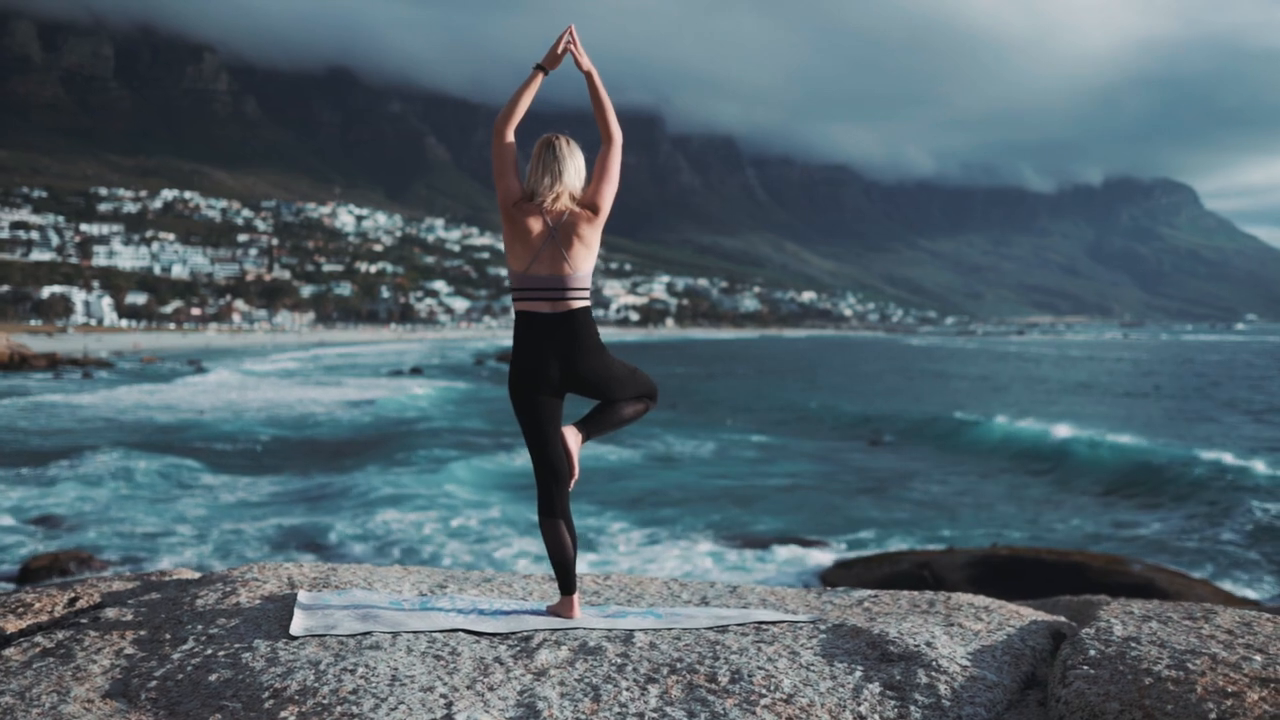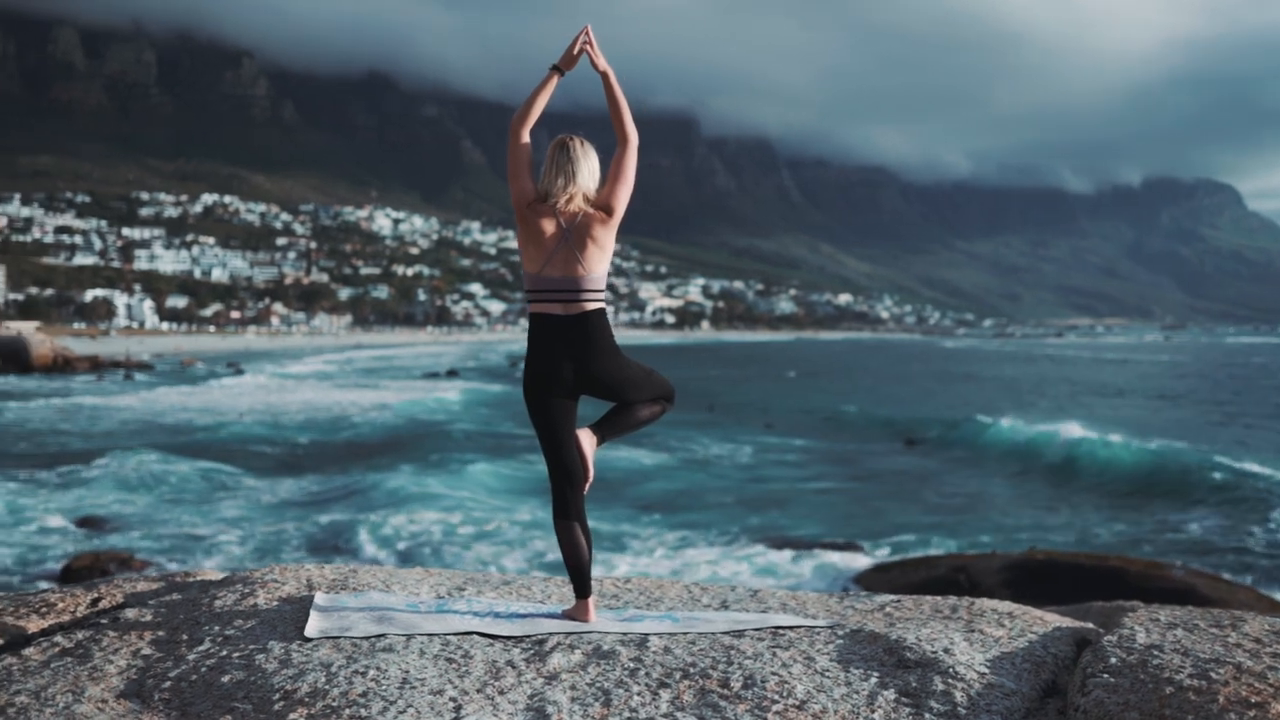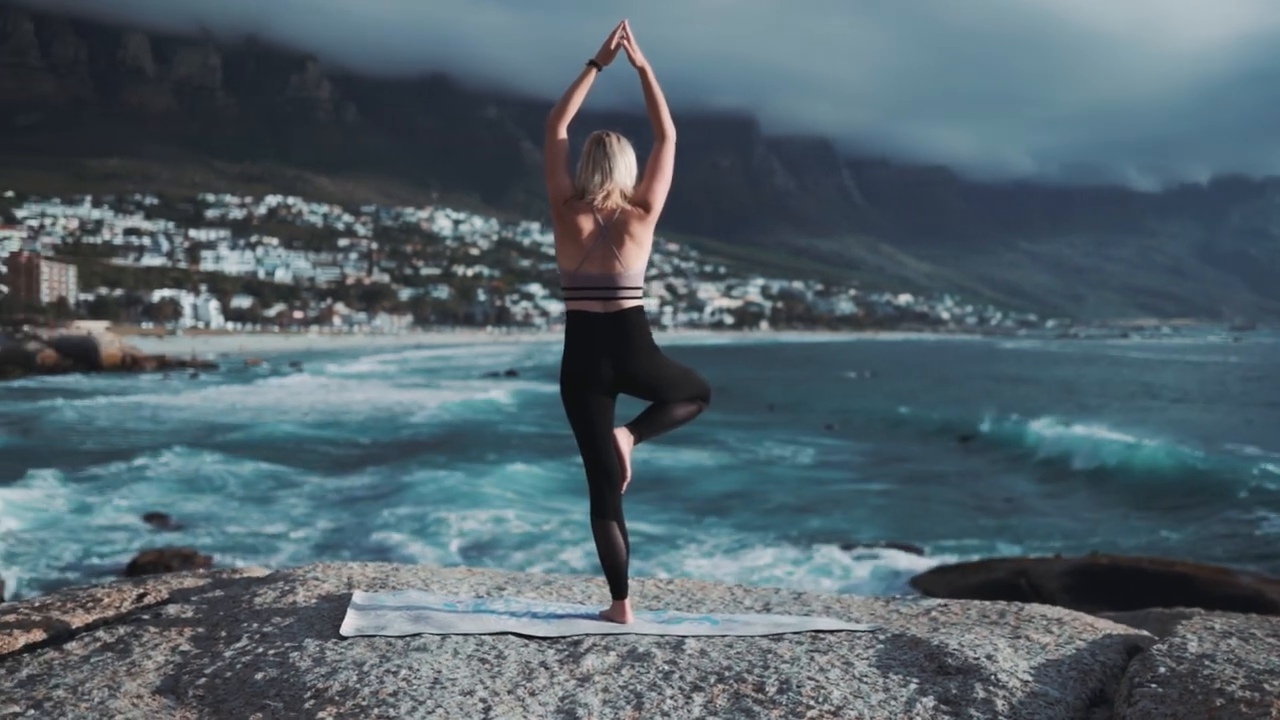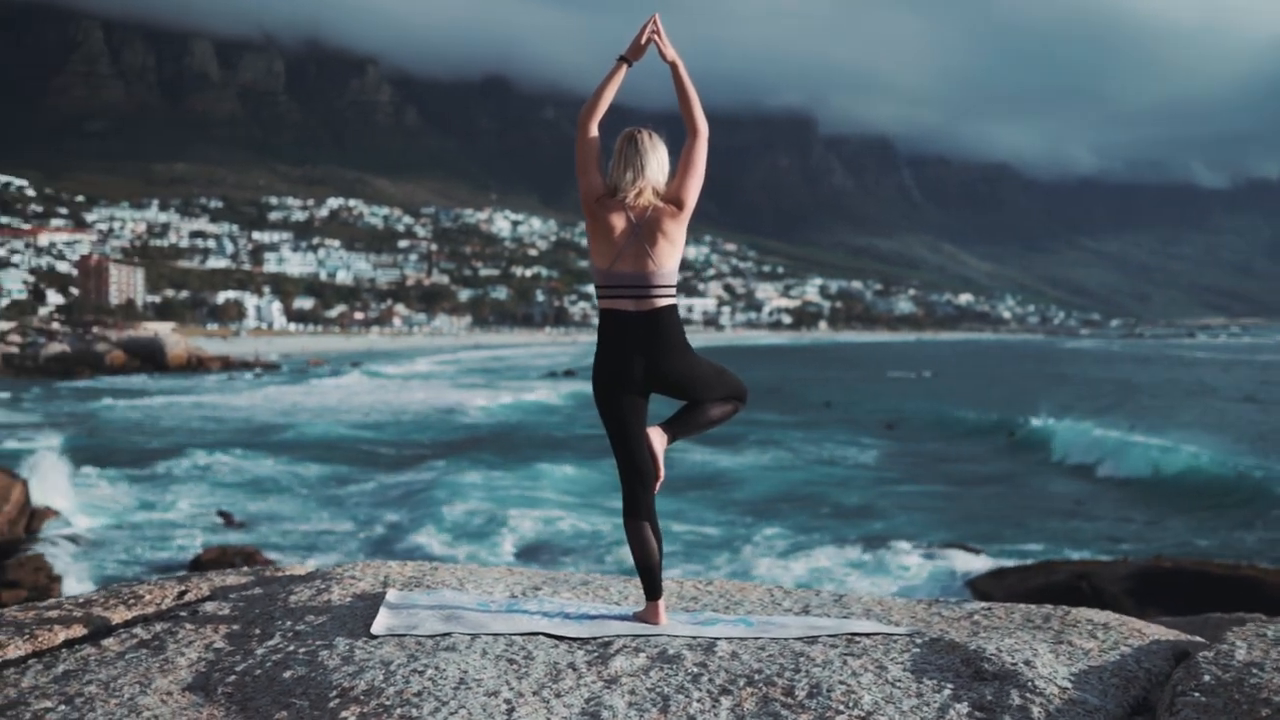
dt=0.7s
person 1, frame 1
left shoulder: (516, 216)
right shoulder: (591, 219)
left elbow: (503, 131)
right elbow: (615, 139)
left wrist: (543, 68)
right wrist: (588, 69)
left hip: (531, 357)
right hip: (581, 352)
left knee: (551, 485)
right knee: (645, 392)
left ankle: (569, 600)
right ankle: (579, 433)
person 1, frame 2
left shoulder: (529, 217)
right shoulder: (604, 219)
left elbow: (518, 133)
right elbow: (629, 140)
left wrist: (559, 69)
right wrist: (603, 69)
left hip: (544, 361)
right hip: (595, 355)
left knee: (565, 488)
right knee: (661, 393)
left ankle: (584, 604)
right ankle: (594, 436)
person 1, frame 3
left shoulder: (566, 214)
right shoulder: (642, 216)
left elbow: (555, 129)
right elbow: (668, 136)
left wrist: (597, 64)
right wrist: (641, 65)
left hip: (582, 358)
right hip: (633, 353)
left knee: (603, 487)
right knee: (697, 392)
left ankle: (620, 605)
right ankle: (630, 435)
person 1, frame 4
left shoulder: (598, 213)
right shoulder: (674, 214)
left elbow: (586, 126)
right elbow: (699, 131)
left wrist: (627, 59)
right wrist: (672, 60)
left hip: (614, 357)
right hip: (665, 351)
left knee: (636, 487)
right knee: (734, 393)
left ankle: (654, 607)
right ankle: (665, 435)
